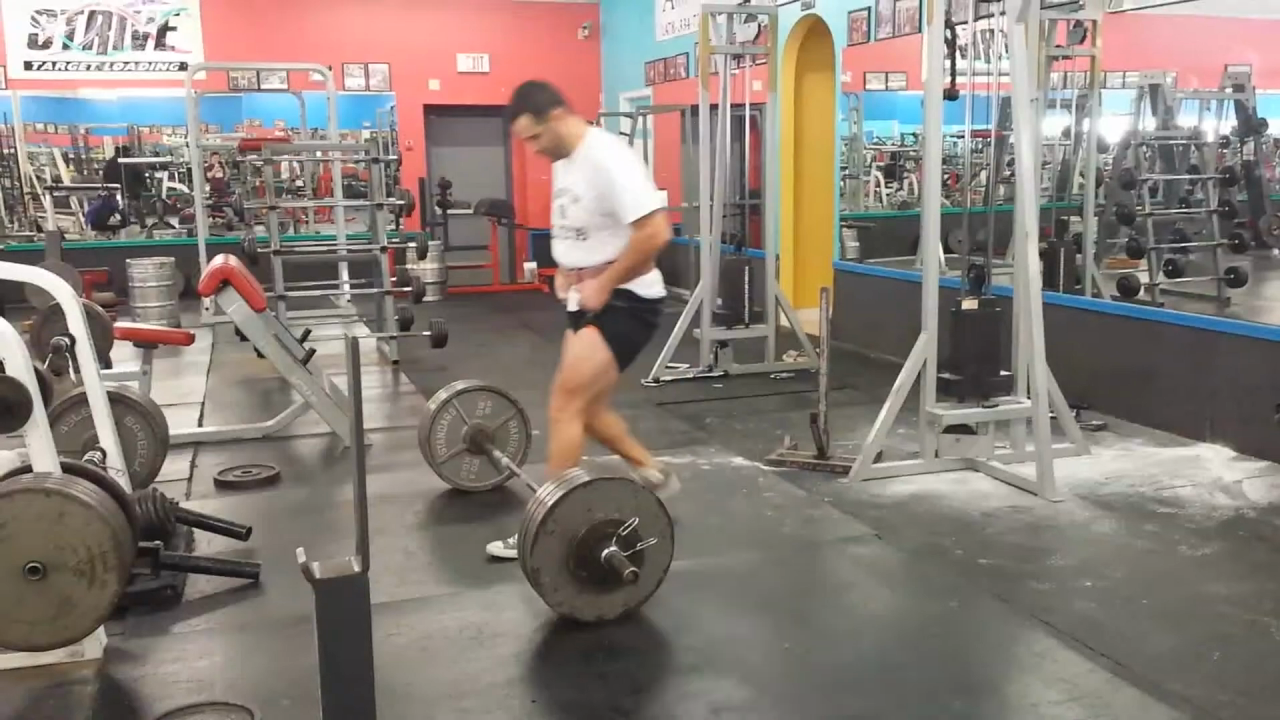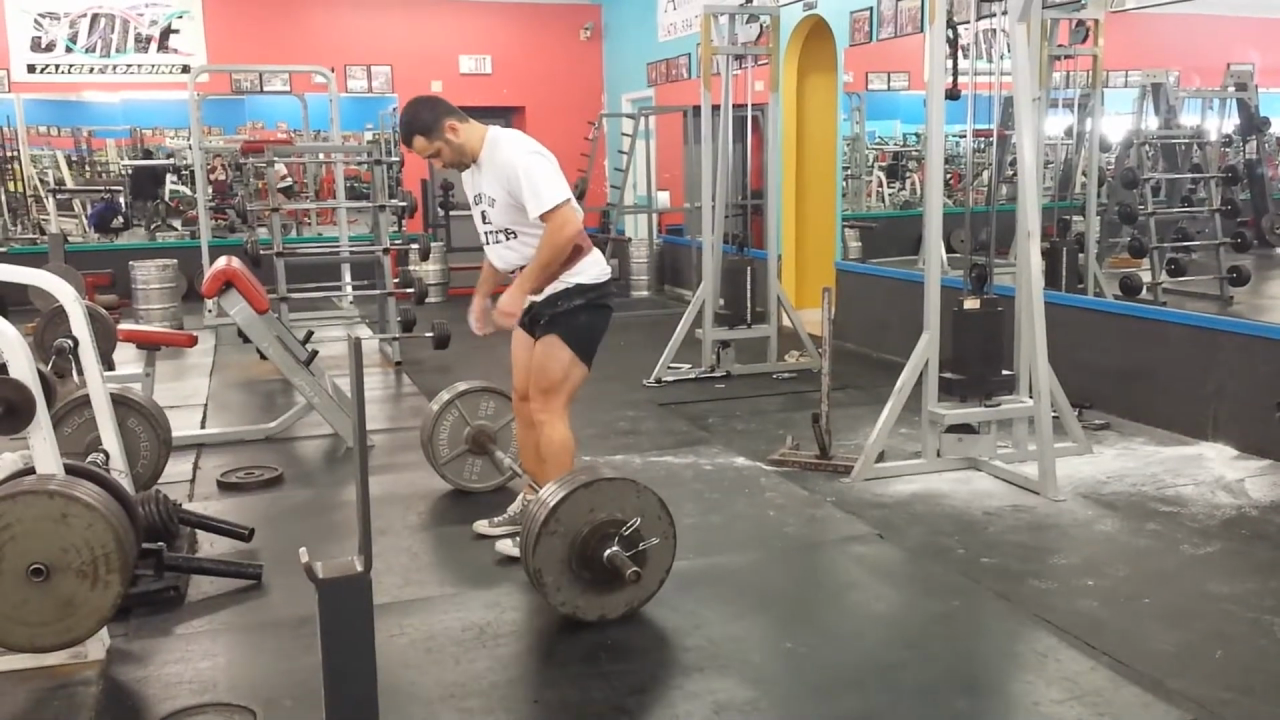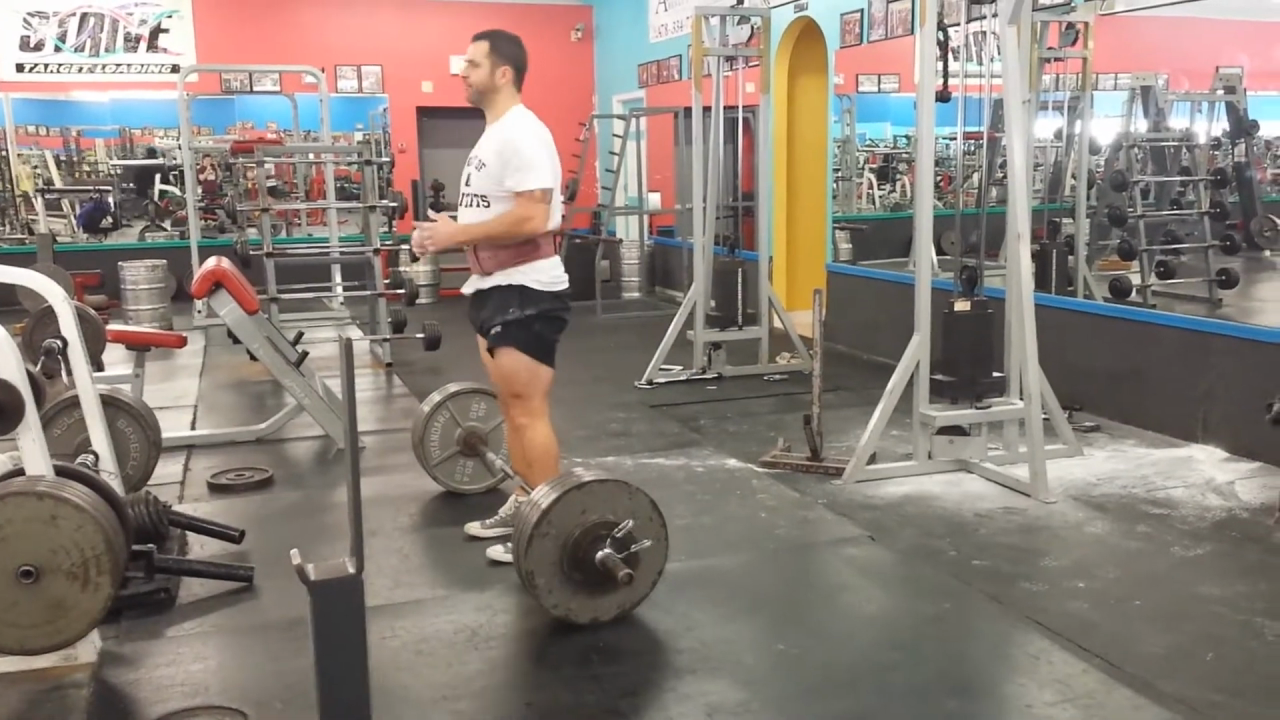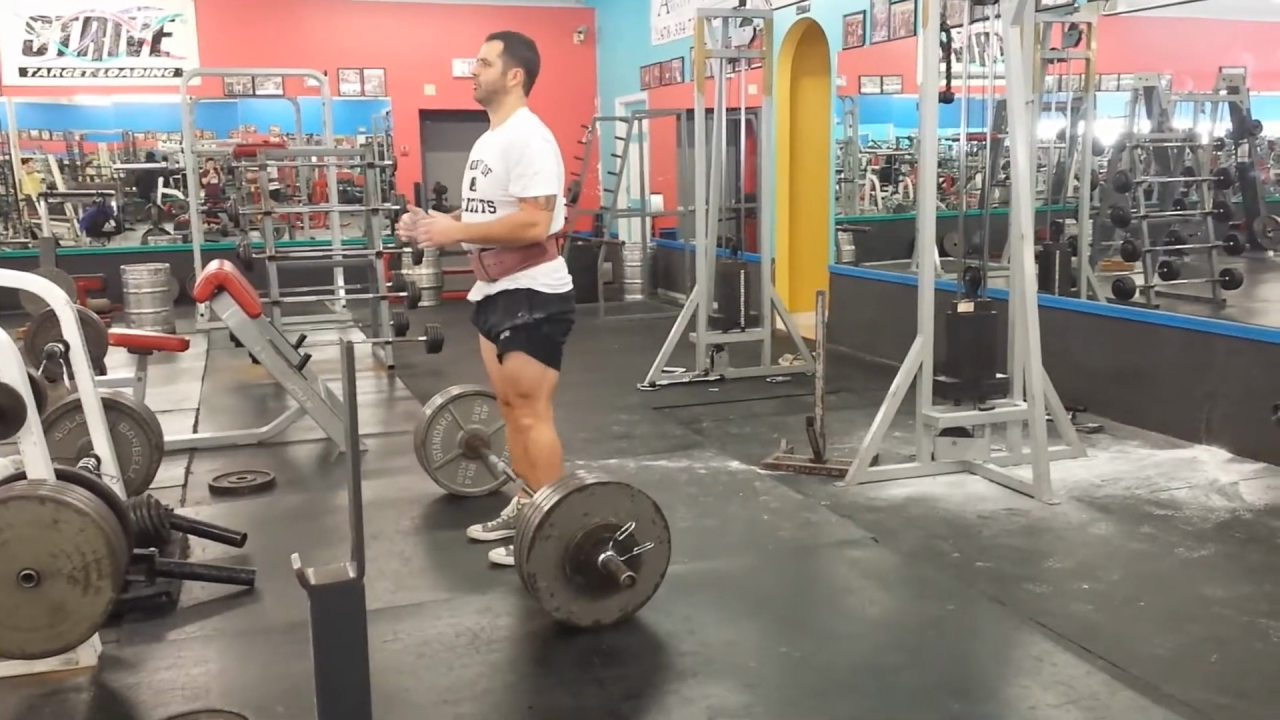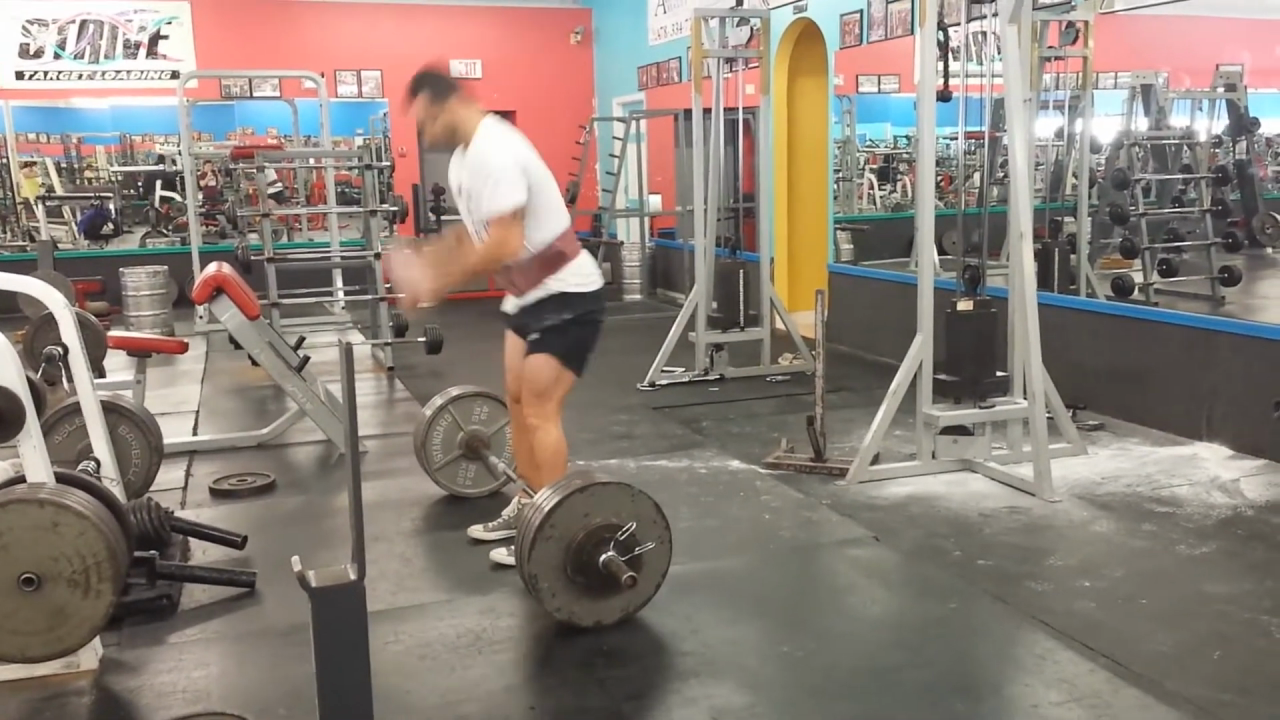
dt=1s
person 1, frame 1
left shoulder: (609, 160)
right shoulder: (563, 161)
left elbow: (656, 232)
left wrist: (603, 284)
right wrist: (565, 270)
left hip: (627, 301)
right hip: (590, 298)
left knee: (566, 403)
right knee: (581, 404)
right ankle: (653, 476)
person 1, frame 2
left shoulder: (516, 156)
right shoulder: (472, 167)
left elbow: (565, 226)
left wrist: (516, 293)
right wrist: (483, 294)
left hip: (576, 291)
right hip: (538, 293)
left knee: (546, 406)
right knee: (524, 400)
right ankle: (533, 503)
person 1, frame 3
left shoulder: (522, 133)
right shoulder: (495, 134)
left elbow: (531, 218)
left wrist: (458, 235)
right wrist: (450, 226)
left hip: (525, 291)
right hip: (496, 288)
left knee: (528, 412)
right knee: (512, 408)
right ankle: (525, 505)
person 1, frame 4
left shoulder: (528, 138)
right shoulder: (489, 140)
left elbow: (533, 223)
left wrist: (455, 232)
right wrist: (440, 220)
left hip: (532, 295)
right hip: (496, 292)
left knee: (532, 415)
right knee: (512, 409)
right ankle: (525, 508)
person 1, frame 5
left shoulder: (490, 153)
right shoulder: (466, 153)
left elbow: (503, 246)
right elbow: (473, 231)
left wrist: (437, 280)
right wrist: (424, 256)
left hip: (565, 293)
right hip: (534, 295)
left knee: (537, 414)
right knee: (518, 402)
right ankle: (527, 507)
